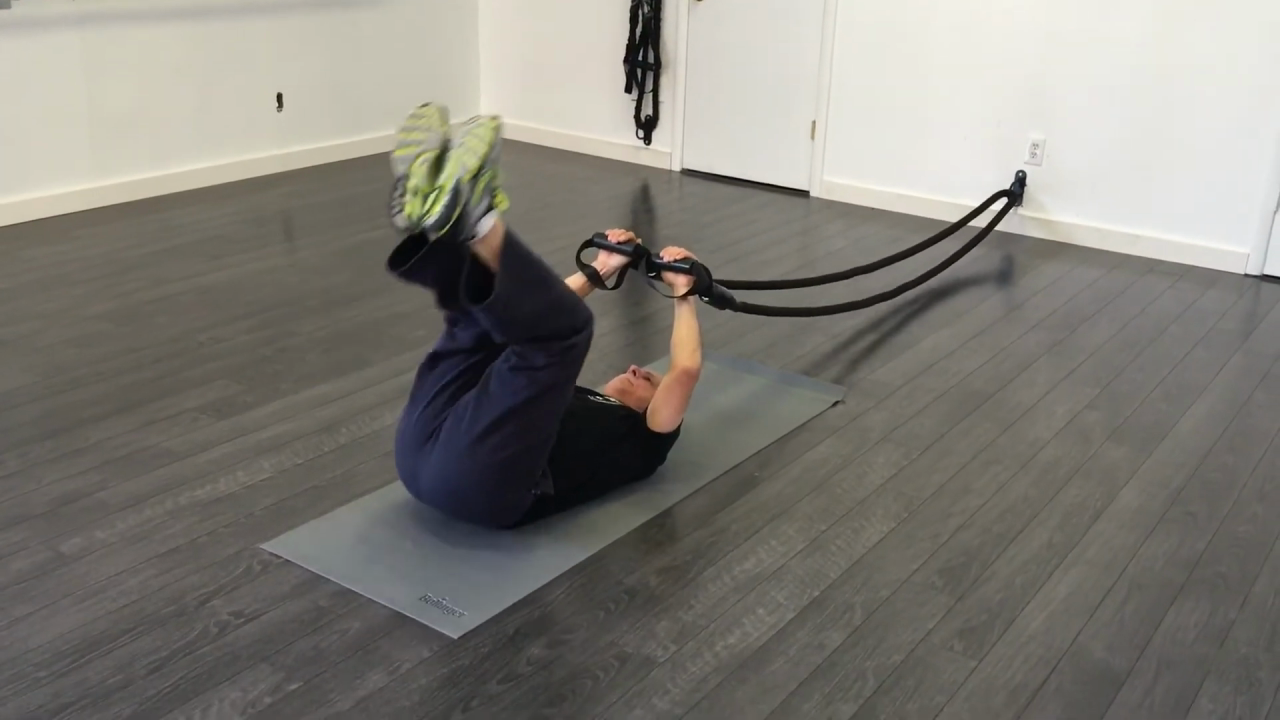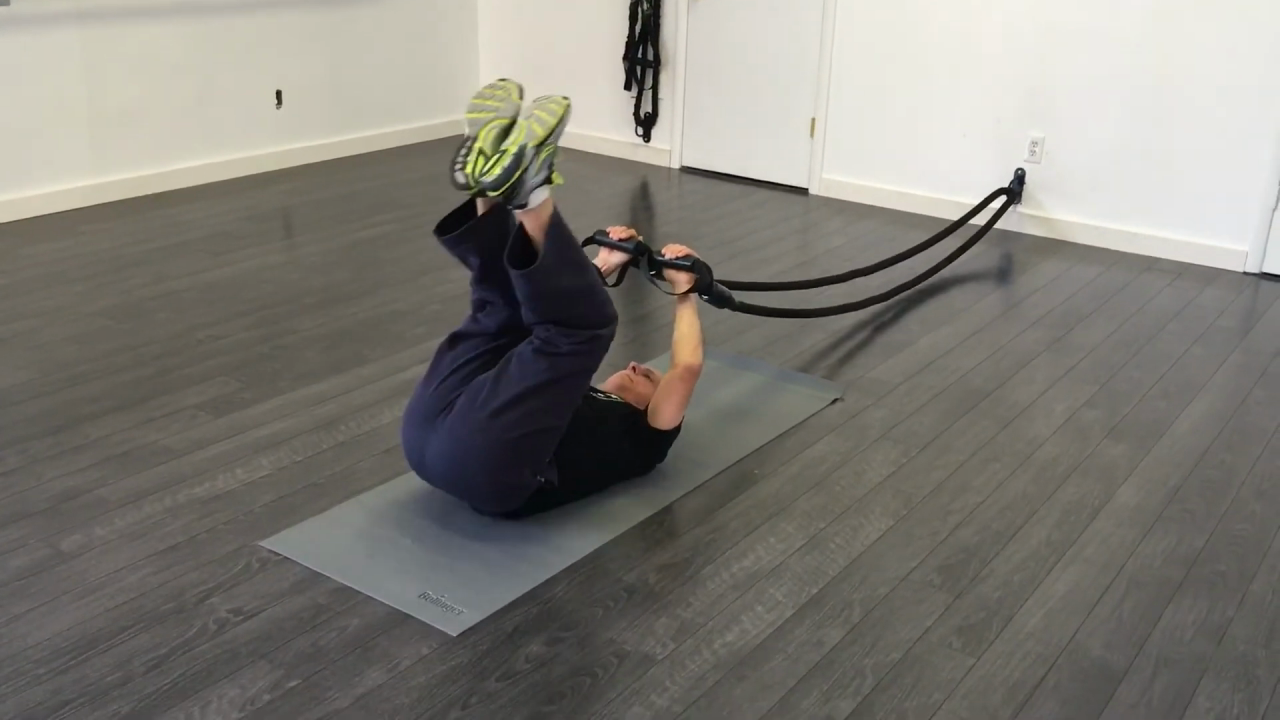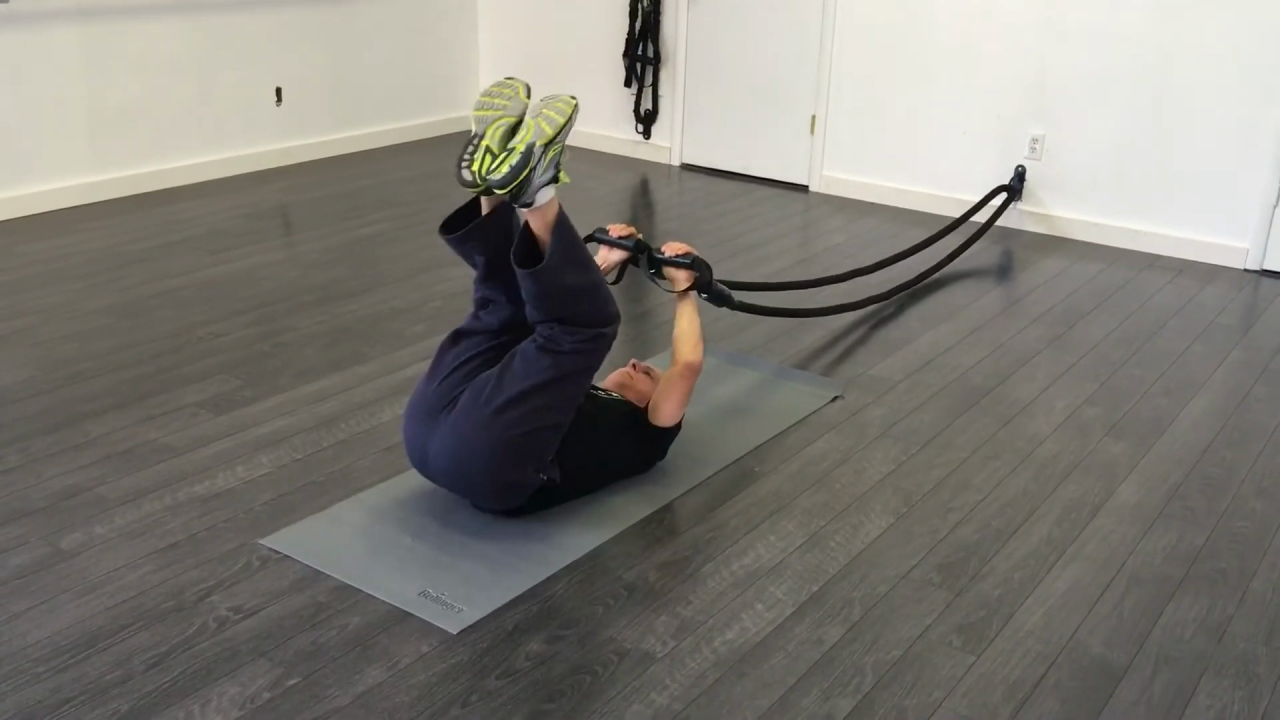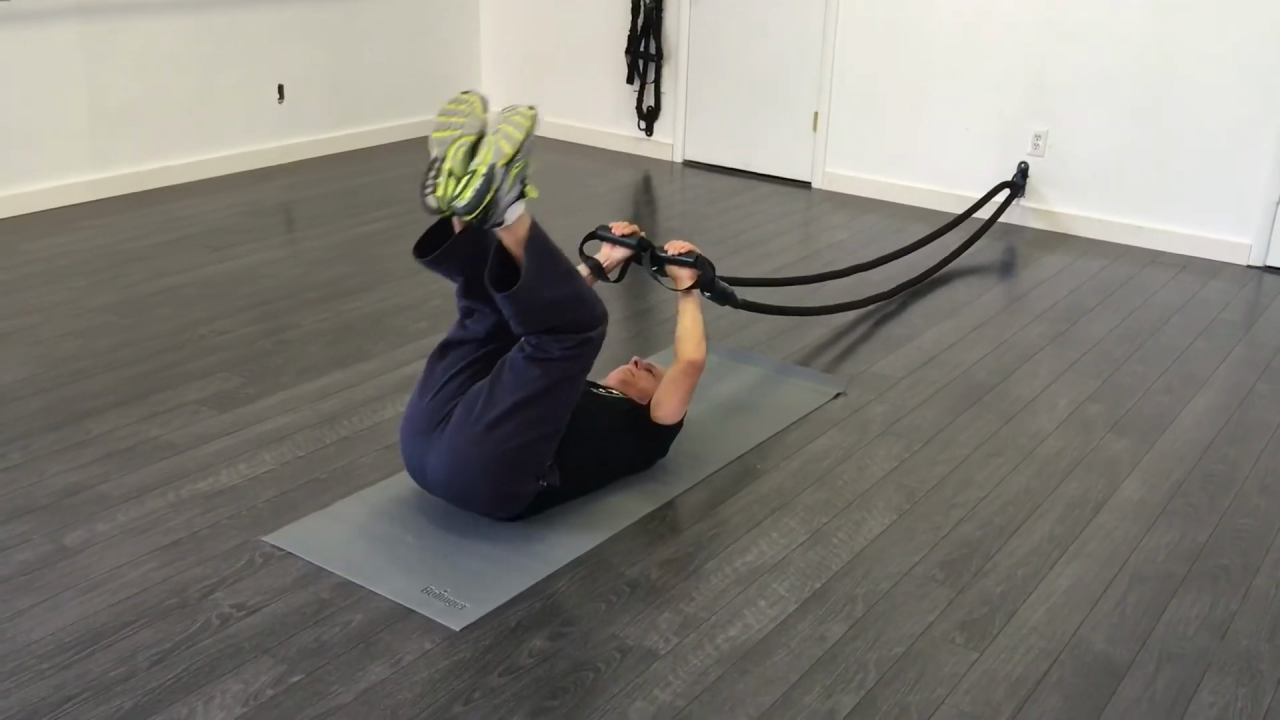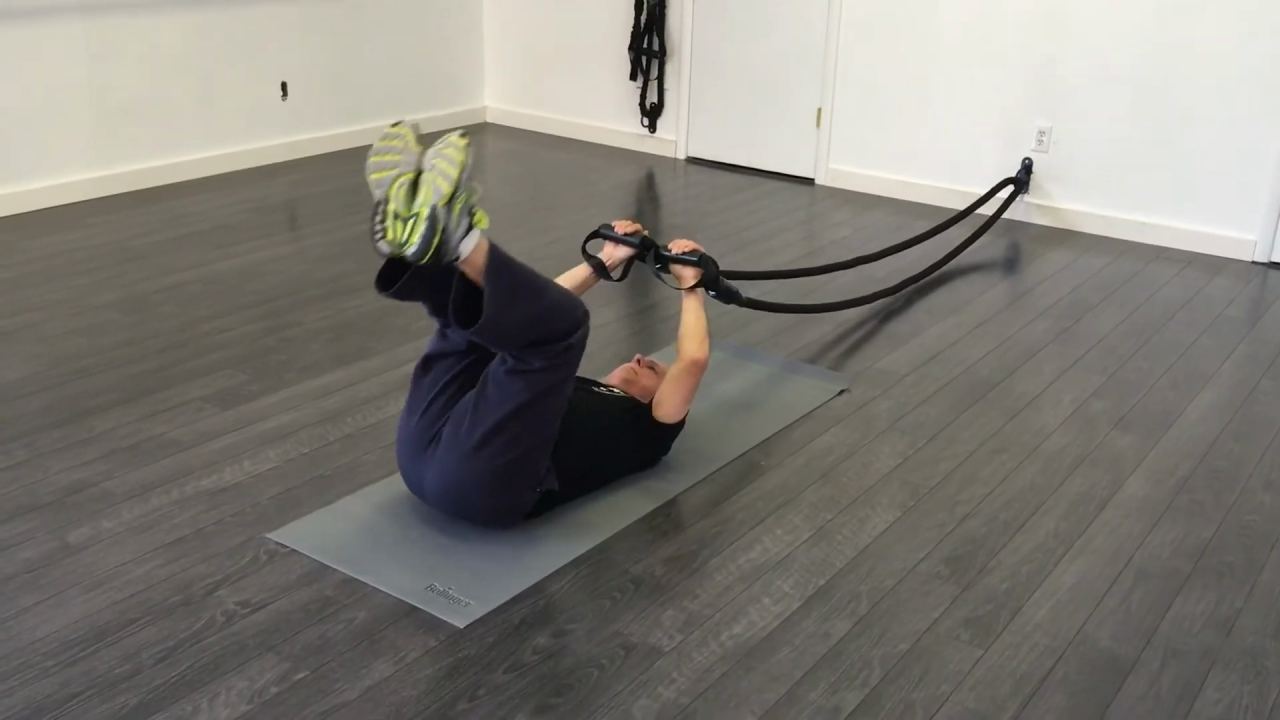
dt=0.2s
person 1, frame 1
left shoulder: (640, 440)
right shoulder: (572, 400)
left elbow: (685, 371)
right elbow: (538, 314)
left wrist: (683, 295)
right wrist: (598, 272)
left hip: (482, 481)
right hip: (423, 452)
left knee: (563, 324)
right knee: (485, 310)
left ankle: (475, 218)
right ankle: (432, 213)
person 1, frame 2
left shoulder: (640, 435)
right shoulder: (578, 398)
left elbow: (687, 367)
right elbow: (553, 300)
left wrist: (683, 293)
right wrist: (599, 269)
left hip: (489, 463)
right hip: (430, 435)
left knee: (585, 318)
right knee: (510, 301)
left ankle: (527, 192)
right ankle: (494, 191)
person 1, frame 3
left shoulder: (641, 434)
right shoulder: (577, 392)
left elbow: (687, 364)
right elbow: (554, 296)
left wrist: (683, 290)
right wrist: (598, 265)
left hip: (490, 458)
right hip: (432, 430)
left knee: (589, 315)
right knee: (515, 297)
left ankle: (534, 191)
right ankle: (495, 189)
person 1, frame 4
left shoulder: (644, 431)
right shoulder: (579, 391)
left elbow: (690, 362)
right elbow: (551, 293)
left wrist: (686, 288)
right wrist: (599, 264)
left hip: (488, 471)
right hip: (429, 438)
left knee: (577, 316)
right knee: (501, 297)
left ankle: (504, 206)
right ankle: (468, 209)
person 1, frame 5
left shoulder: (646, 429)
right shoulder: (583, 390)
left elbow: (693, 360)
right elbow: (539, 301)
left wrist: (690, 287)
right wrist: (602, 262)
left hip: (487, 480)
left knee: (559, 319)
right knee: (479, 303)
left ankle: (454, 235)
right ankle: (417, 231)
